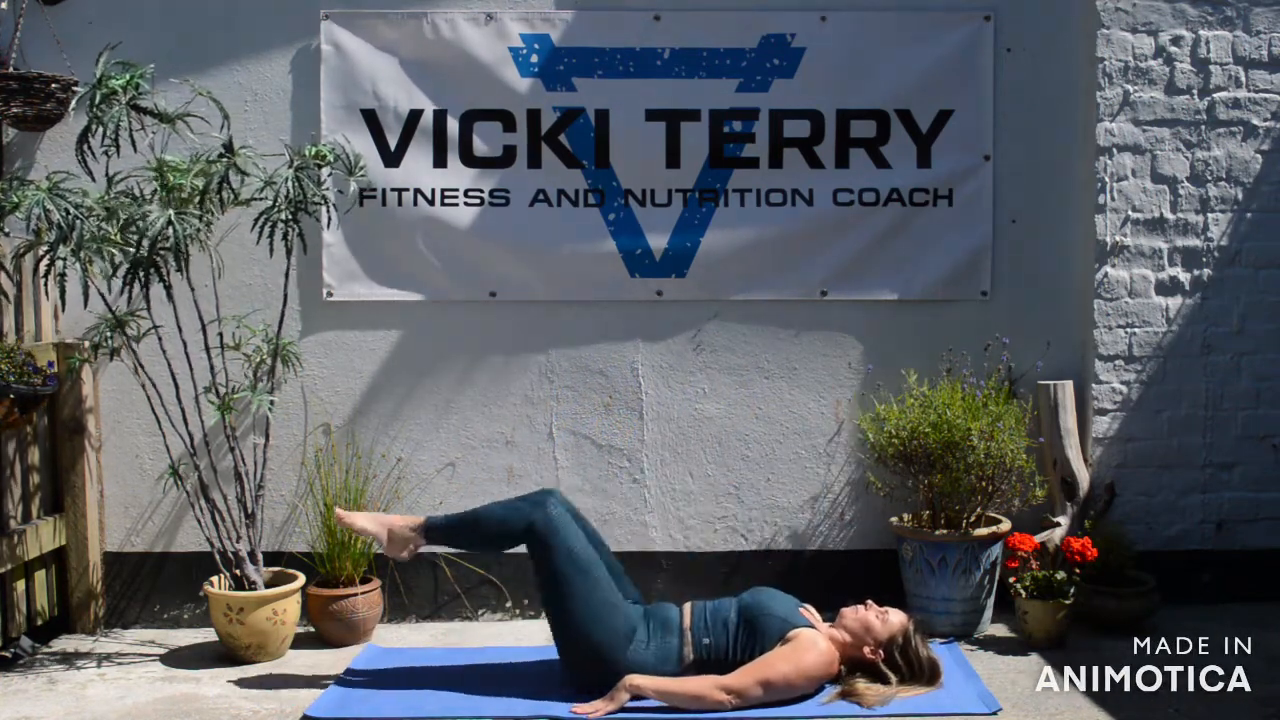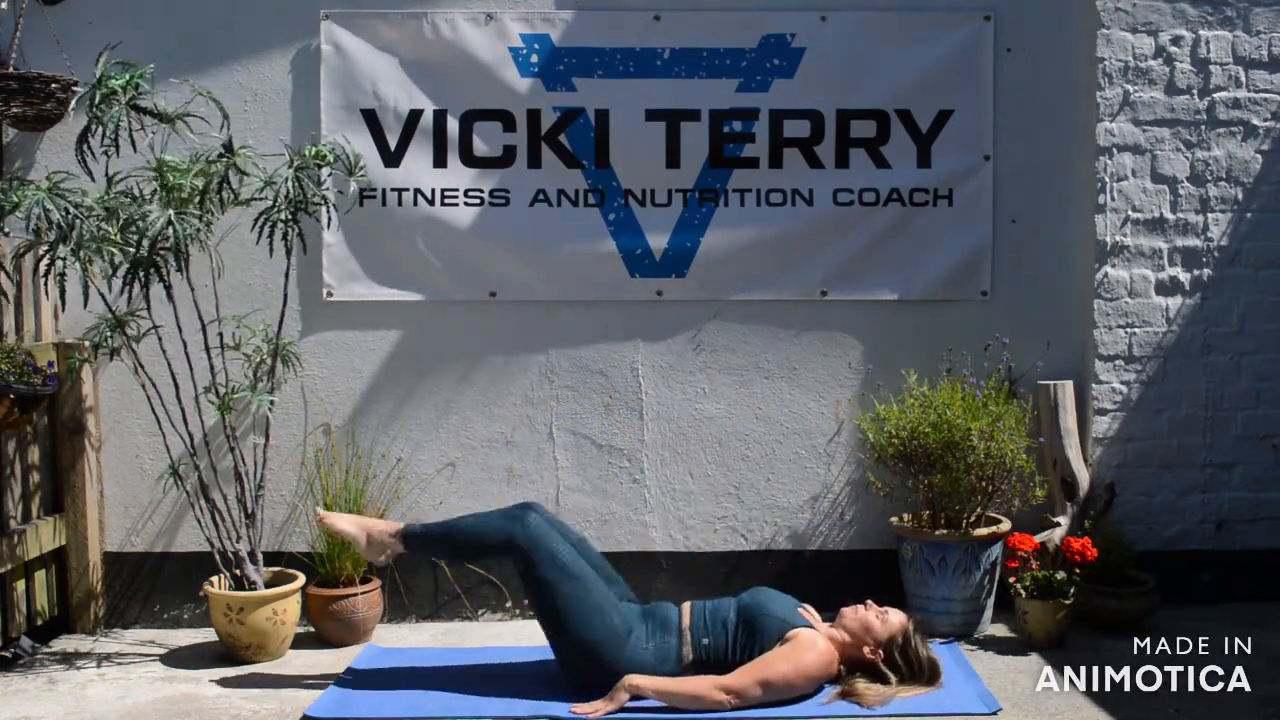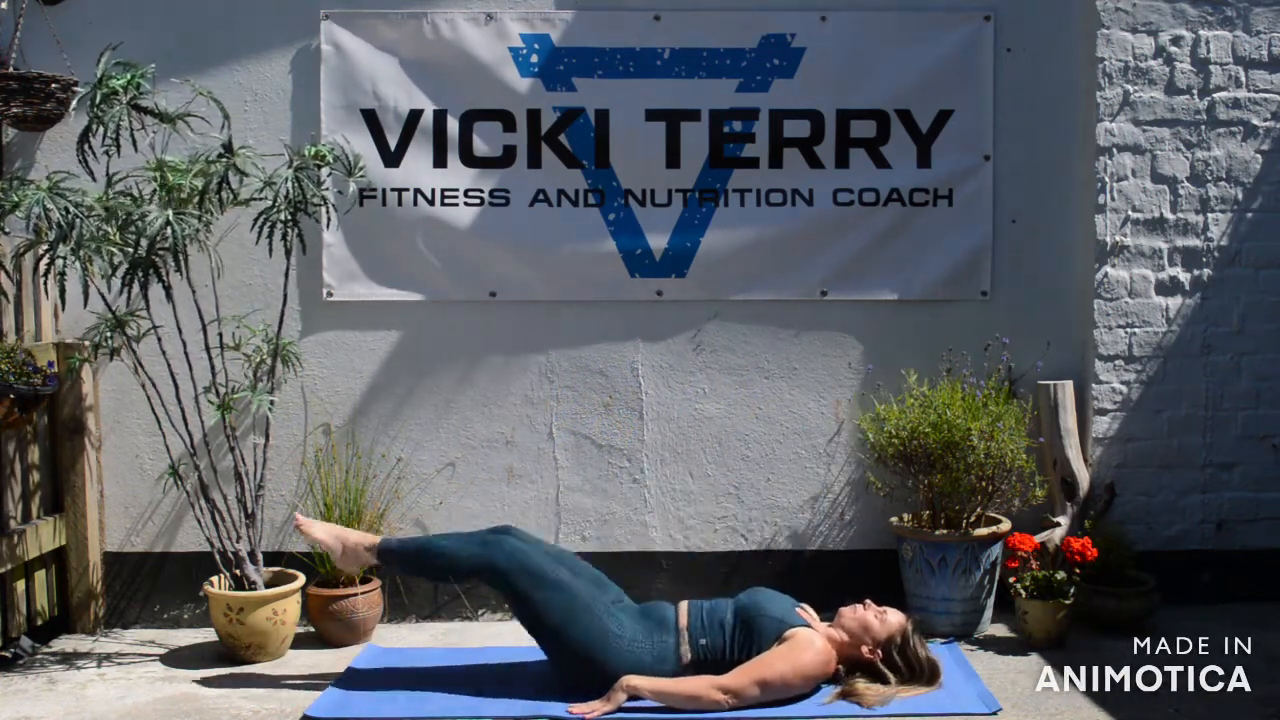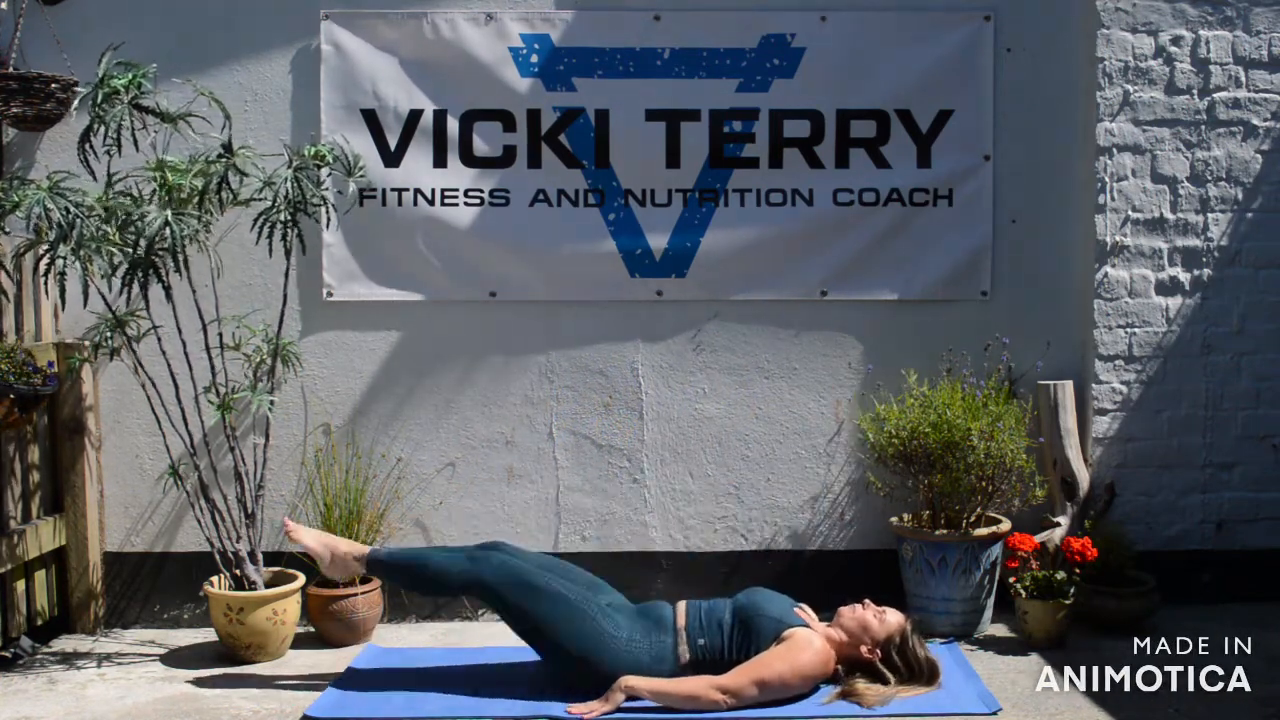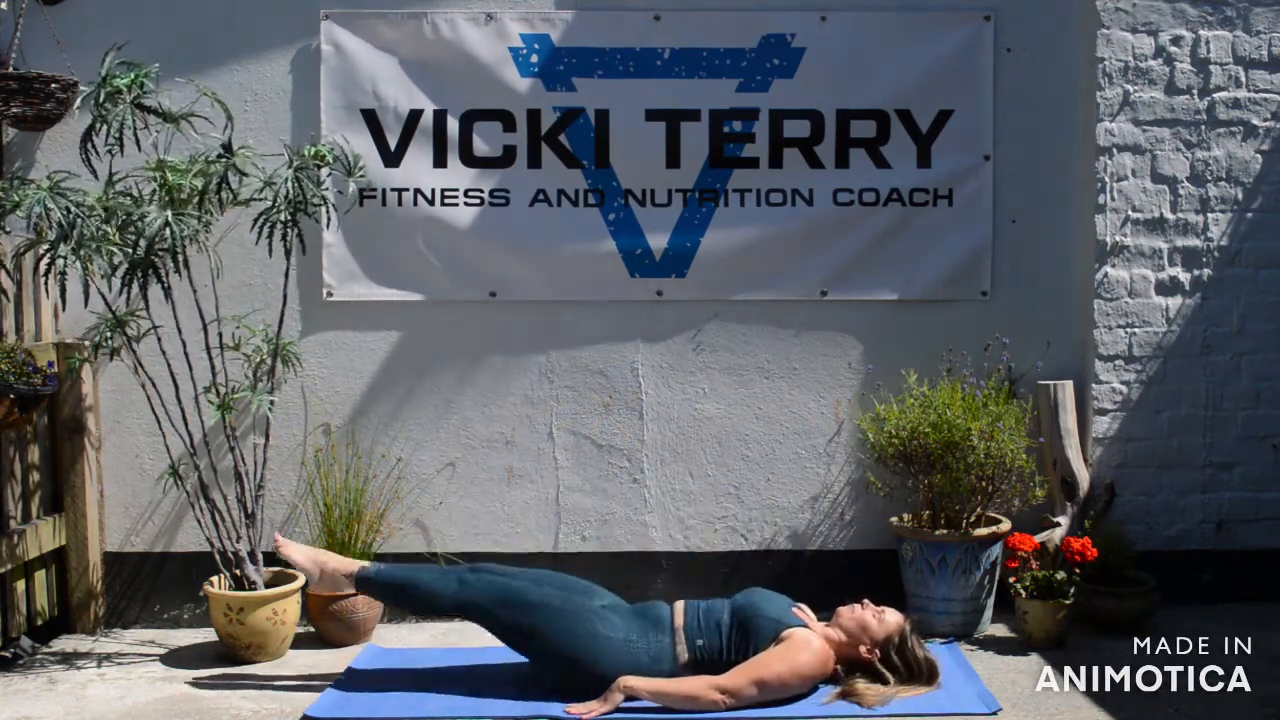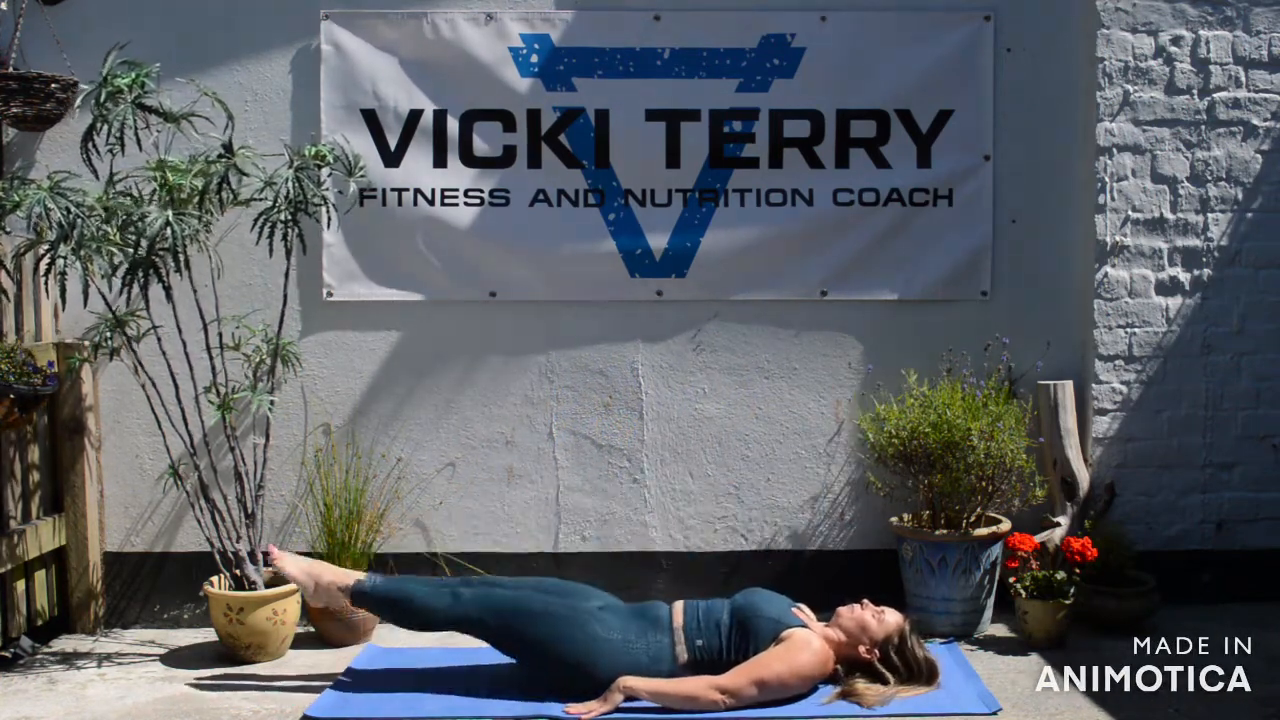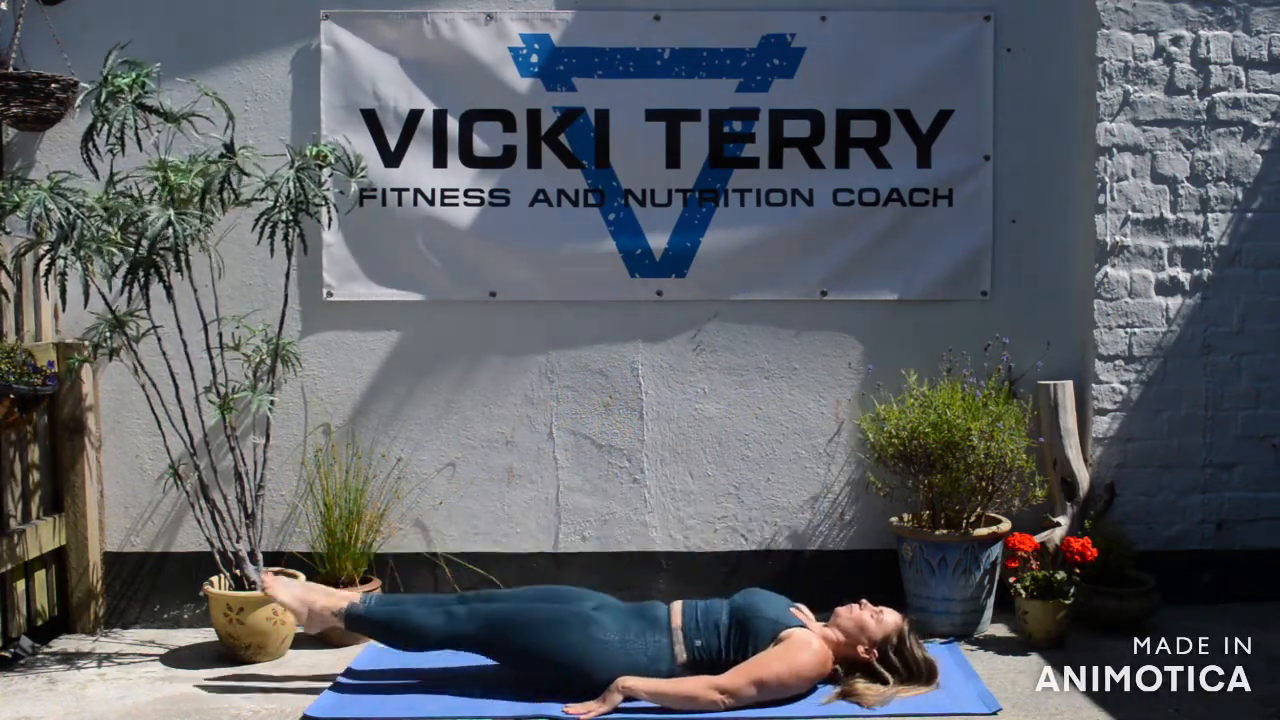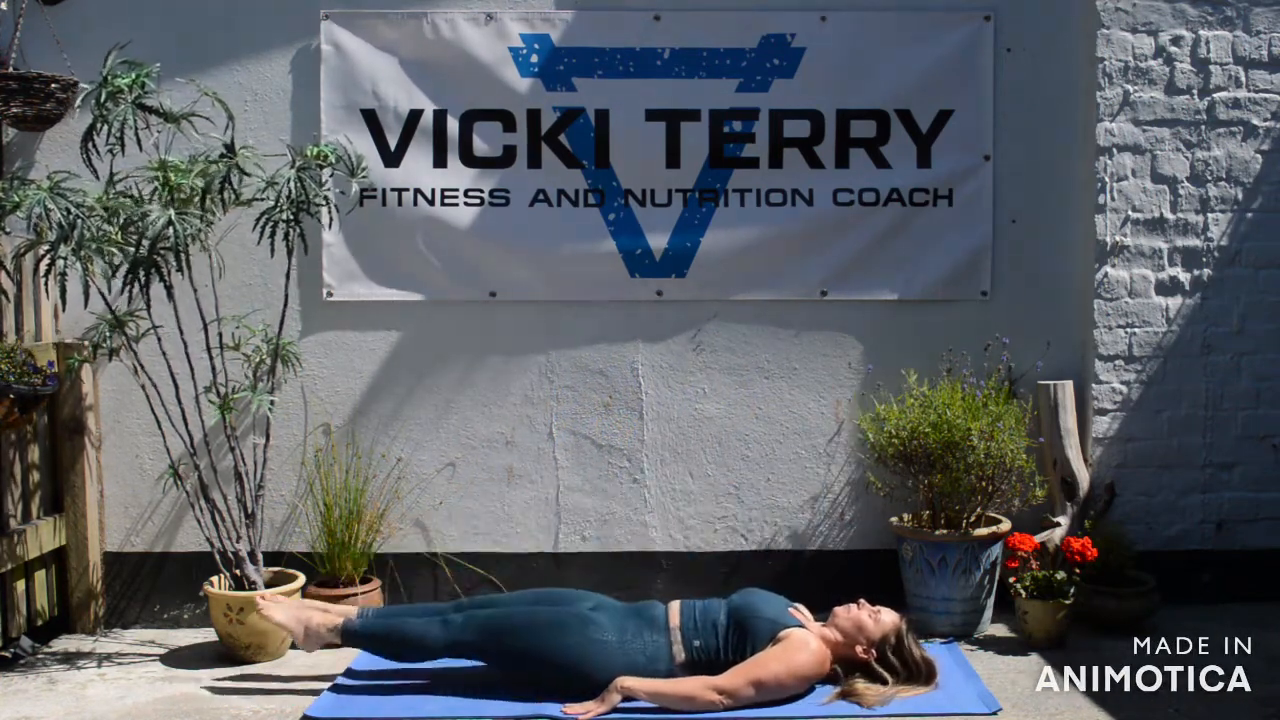
dt=0.1s
person 1, frame 1
left shoulder: (816, 656)
right shoulder: (811, 628)
left hip: (626, 657)
right hip: (644, 621)
left knee: (545, 512)
right knee: (553, 510)
left ankle: (412, 531)
right ankle: (417, 531)
person 1, frame 2
left shoulder: (816, 658)
right shoulder: (811, 628)
left hip: (628, 651)
right hip: (643, 623)
left knee: (525, 527)
right knee: (531, 520)
left ankle: (390, 537)
right ankle: (393, 538)
person 1, frame 3
left shoulder: (814, 655)
right shoulder: (809, 628)
left hip: (625, 653)
right hip: (638, 620)
left knee: (503, 552)
right knee: (509, 542)
left ankle: (368, 548)
right ankle: (374, 550)
person 1, frame 4
left shoulder: (811, 658)
right shoulder: (807, 625)
left hip: (627, 649)
right hip: (637, 617)
left knee: (487, 567)
right knee: (498, 558)
left ankle: (354, 559)
right ankle: (357, 557)
person 1, frame 5
left shoulder: (812, 656)
right shoulder: (807, 625)
left hip: (625, 653)
right hip: (635, 616)
left knee: (476, 589)
right knee: (486, 578)
left ankle: (345, 575)
right ankle: (352, 572)
person 1, frame 6
left shoulder: (810, 658)
right shoulder: (806, 624)
left hip: (624, 648)
right hip: (633, 618)
left knee: (470, 602)
right knee: (480, 591)
left ankle: (339, 587)
right ankle: (343, 583)
person 1, frame 7
left shoulder: (811, 656)
right shoulder: (807, 625)
left hip: (625, 652)
right hip: (633, 616)
left knee: (465, 619)
right knee: (478, 605)
left ankle: (335, 609)
right ankle: (340, 604)
person 1, frame 8
left shoulder: (809, 657)
right shoulder: (803, 623)
left hip: (620, 651)
right hip: (630, 617)
left knee: (467, 629)
right knee: (475, 608)
left ankle: (331, 624)
right ankle: (334, 620)
